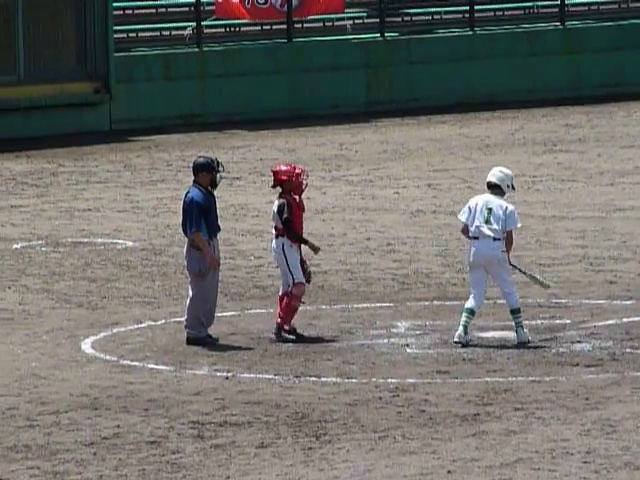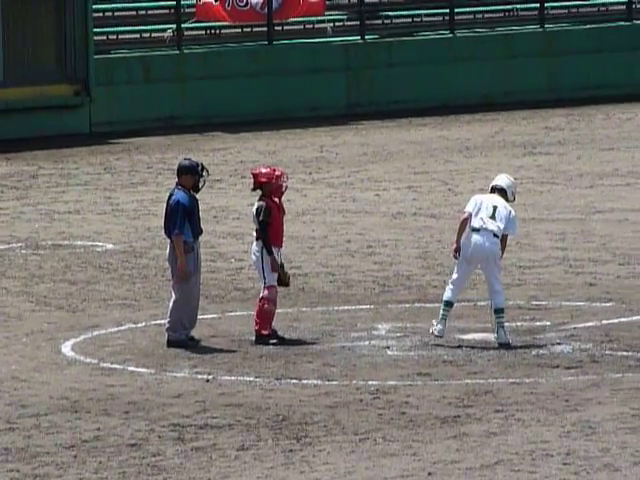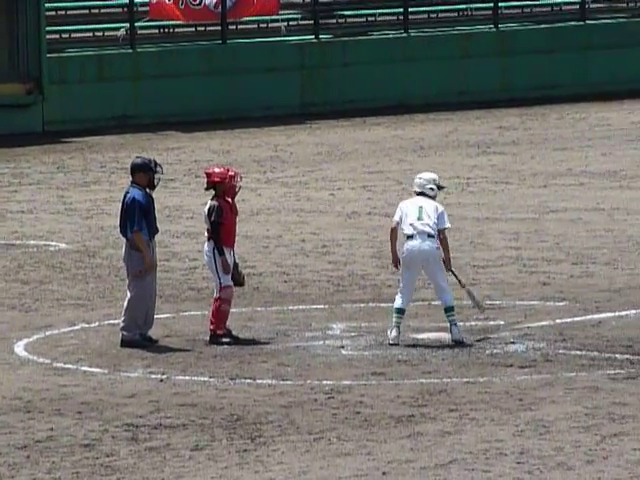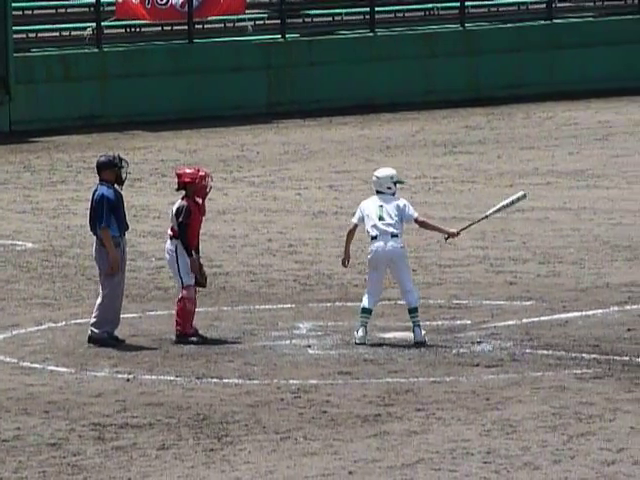
dt=0.4s
person 1, frame 1
left shoulder: (206, 193)
right shoulder: (195, 197)
right elbow: (194, 231)
right wrist: (209, 253)
left hip: (211, 244)
right hip: (200, 248)
left knee: (210, 291)
right knee: (199, 292)
left ankle: (203, 329)
right ankle: (194, 333)
person 1, frame 2
left shoulder: (187, 196)
right shoulder: (180, 199)
right elbow: (176, 233)
right wrist: (181, 259)
left hip: (192, 248)
right hip: (184, 250)
left knee: (192, 293)
right knee: (182, 294)
left ankle: (184, 332)
right ankle: (175, 335)
person 1, frame 3
left shoulder: (142, 194)
right shoulder: (136, 197)
right elbow: (135, 231)
right wrist: (147, 255)
left hip: (146, 246)
right hip: (138, 249)
left knee: (148, 293)
right knee: (137, 293)
left ankle: (141, 332)
right ankle: (129, 335)
person 1, frame 4
left shoulder: (111, 191)
right shoulder: (104, 194)
right elbow: (103, 227)
right wrist: (112, 252)
left hip: (116, 244)
right hip: (109, 246)
left knee: (115, 292)
right knee: (110, 292)
left ankle: (107, 331)
right ankle: (97, 332)
person 2, frame 1
left shoulder: (292, 200)
right shoulder: (283, 202)
right elbow: (289, 230)
left wrist: (300, 256)
right wrist: (309, 244)
left hip: (291, 247)
right hip: (284, 247)
left knee: (289, 288)
right knee: (298, 285)
left ankle: (286, 326)
right ankle: (282, 325)
person 2, frame 2
left shoulder: (274, 203)
right shoulder: (263, 205)
right elbow: (263, 233)
left wrist: (277, 256)
right wrist: (272, 257)
left hip: (273, 250)
right hip: (264, 251)
left knee: (271, 290)
right knee: (269, 290)
left ankle: (267, 329)
right ankle: (261, 332)
person 2, frame 3
left shoulder: (227, 203)
right shoulder: (215, 205)
right elbow: (215, 234)
left wrist: (231, 257)
right wrist: (223, 257)
left hip: (226, 251)
right hip: (216, 251)
left knee: (224, 290)
right knee: (225, 290)
left ankle: (222, 329)
right ankle: (216, 332)
person 2, frame 4
left shoulder: (196, 204)
right shoulder: (184, 205)
right elbow: (182, 234)
left wrist: (197, 257)
right wrist: (192, 258)
left hip: (186, 250)
right hip: (178, 249)
left knee: (191, 289)
right knee: (187, 289)
left ankle: (188, 328)
right ankle: (182, 332)
person 3, frame 1
left shoulder: (474, 201)
right shoulder: (507, 207)
left elbow: (464, 230)
right elbow: (508, 236)
right wrist: (507, 254)
left hip: (476, 250)
right hip: (496, 250)
left knee: (476, 293)
right knee: (509, 292)
left ankle: (462, 332)
right ankle: (520, 333)
person 3, frame 2
left shoulder: (478, 198)
right shoulder: (509, 210)
left elbow: (465, 218)
right elbow: (504, 240)
left wrist: (457, 242)
right wrist: (497, 260)
left hip: (472, 242)
right hip: (493, 246)
left knee: (455, 284)
right knee: (496, 290)
left ankle: (441, 324)
right ankle: (501, 333)
person 3, frame 3
left shoulder: (405, 204)
right shoulder: (437, 206)
left elbow: (394, 228)
right elbow: (442, 236)
left wrist: (394, 253)
right wrist: (447, 259)
left hip: (410, 247)
right hip: (431, 247)
left knee: (404, 291)
right knee: (443, 289)
left ankle: (395, 332)
right ankle: (454, 330)
person 3, frame 4
left shoulder: (365, 204)
right shoulder: (399, 202)
left elbow: (352, 229)
right elbow: (421, 222)
left wrist: (346, 252)
right wrist: (446, 232)
left hip: (376, 248)
right hip: (396, 247)
left knee: (372, 291)
right knee: (408, 290)
left ankle: (361, 332)
right ankle: (417, 331)
